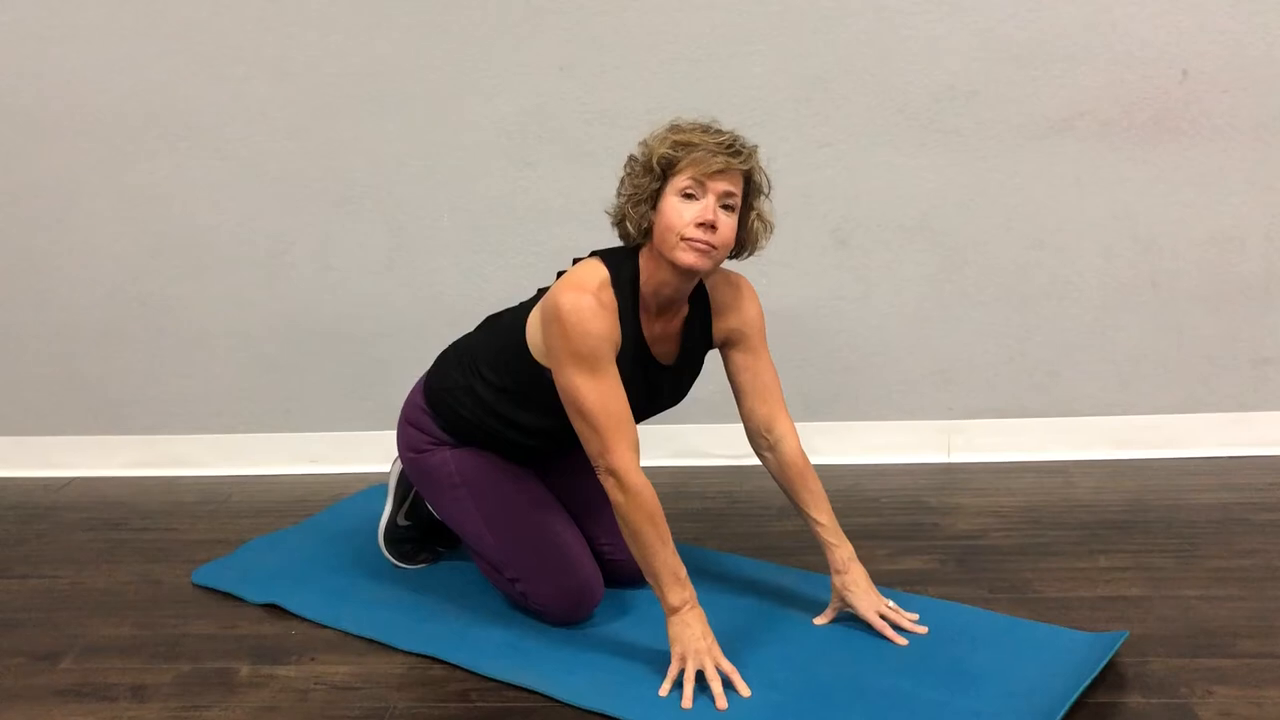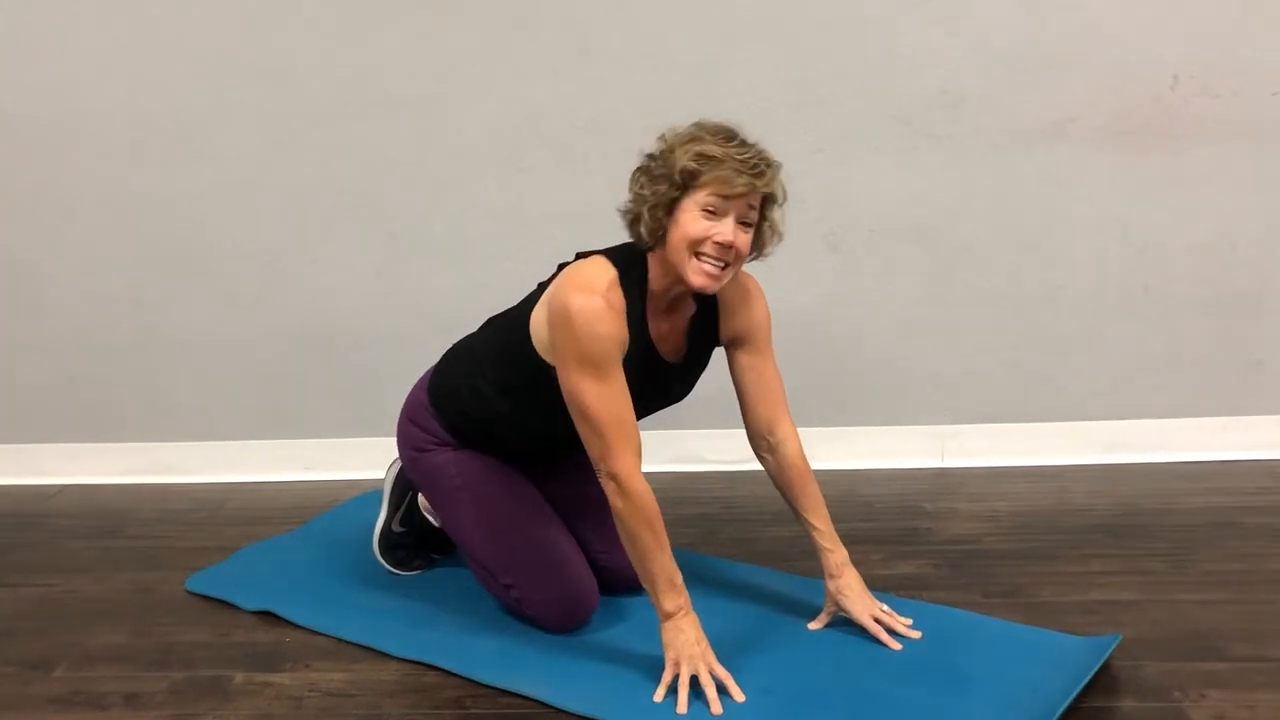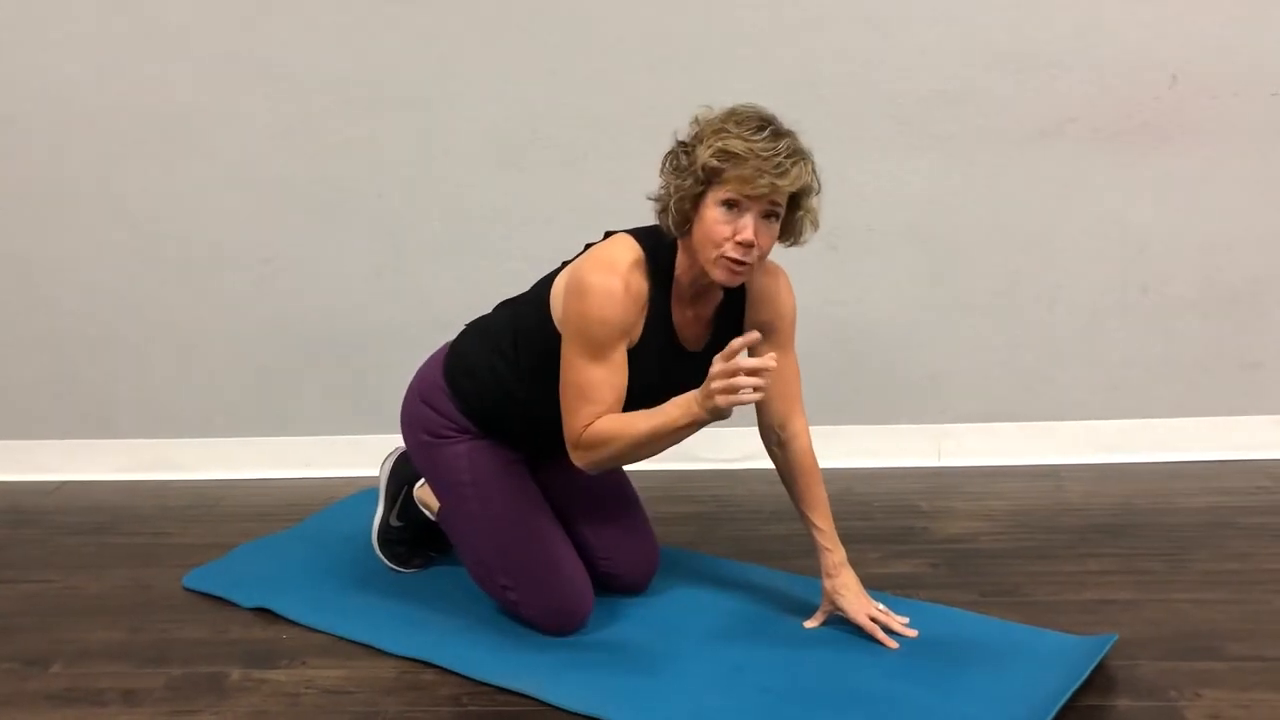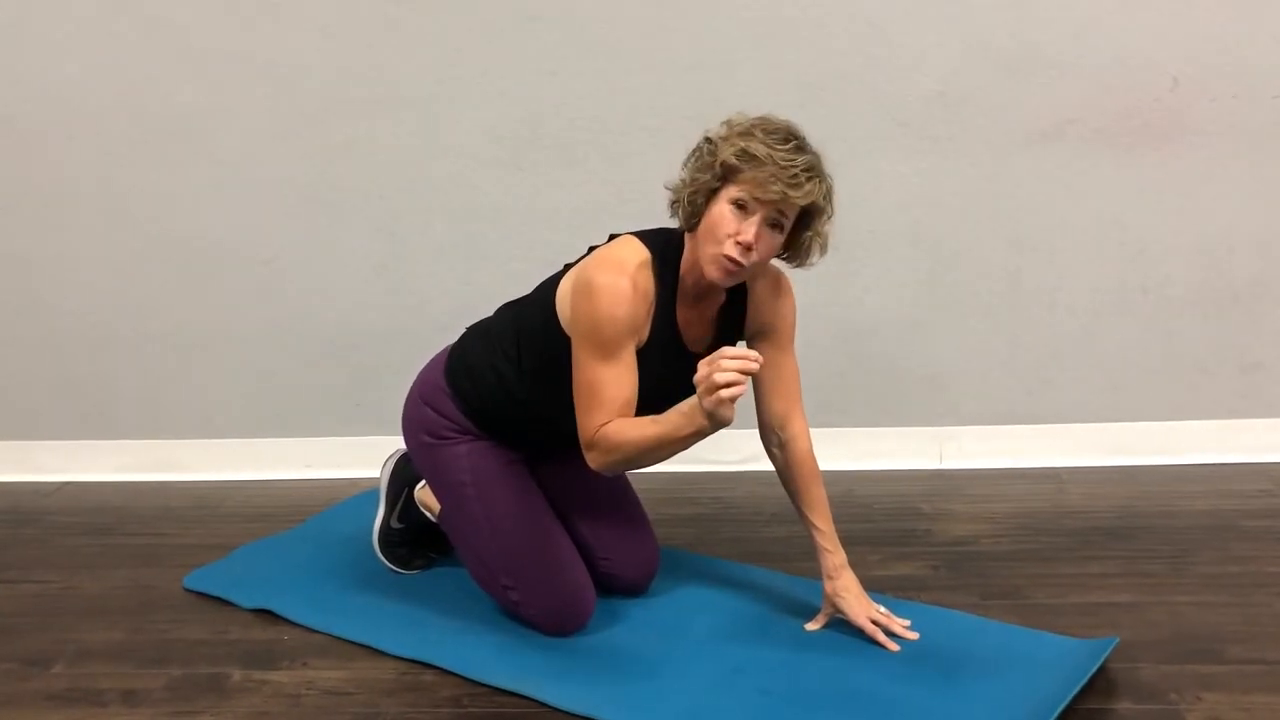
dt=1s
person 1, frame 1
left shoulder: (730, 301)
right shoulder: (584, 302)
left elbow: (773, 435)
right elbow: (618, 470)
left wrist: (844, 563)
right wrist: (682, 611)
left hip: (547, 435)
right hip: (454, 431)
left knee: (628, 564)
right knee: (568, 596)
left ankle: (490, 507)
right ankle: (429, 503)
person 1, frame 2
left shoulder: (738, 301)
right shoulder: (591, 302)
left elbow: (775, 438)
right elbow: (621, 475)
left wrist: (839, 567)
right wrist: (676, 618)
left hip: (548, 438)
right hip: (454, 432)
left knee: (624, 572)
right knee: (564, 604)
left ankle: (485, 512)
right ankle: (427, 508)
person 1, frame 3
left shoulder: (765, 291)
right shoulder: (612, 281)
left elbow: (786, 431)
right elbow: (588, 447)
left wrist: (835, 565)
right wrist: (702, 404)
left hip: (547, 427)
right hip: (462, 412)
left knee: (631, 572)
right knee: (559, 607)
left ankle: (491, 503)
right ankle: (423, 498)
person 1, frame 4
left shoulder: (766, 294)
right shoulder: (618, 281)
left elbow: (785, 431)
right elbow: (603, 448)
left wrist: (836, 568)
right wrist: (703, 414)
left hip: (552, 426)
right hip: (464, 414)
left knee: (632, 573)
right knee: (561, 608)
left ankle: (480, 504)
right ankle: (422, 498)
